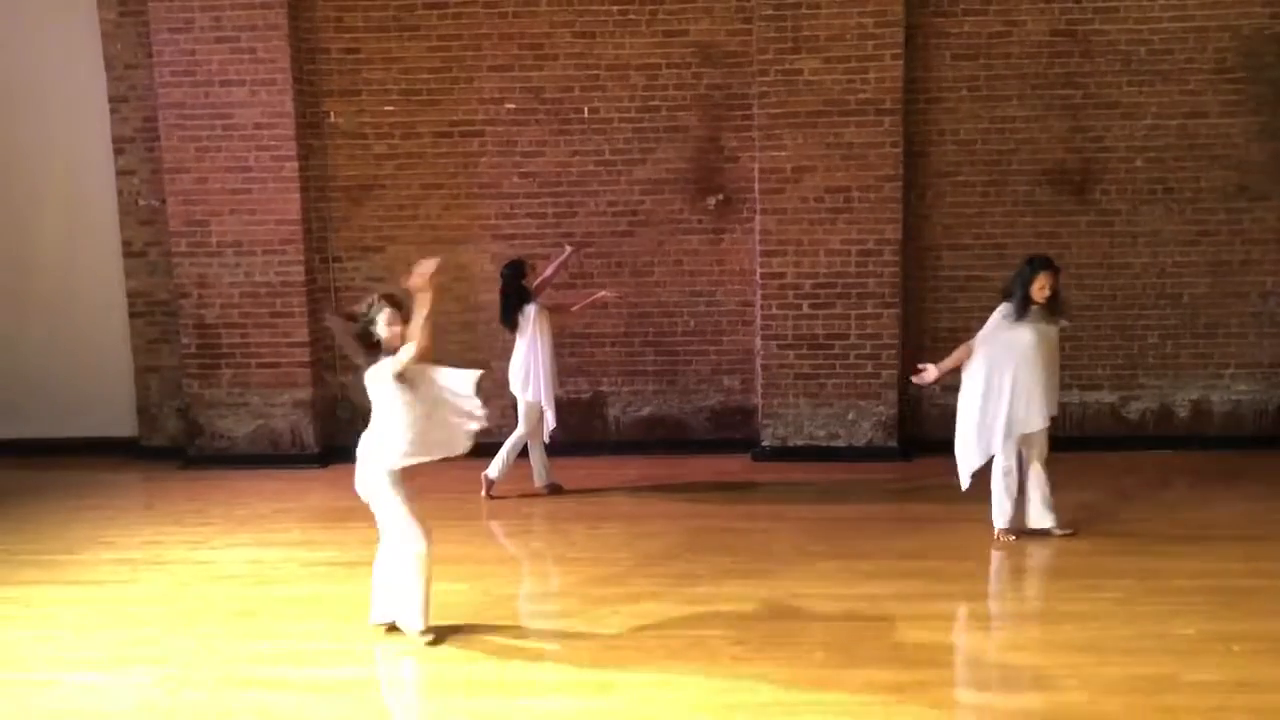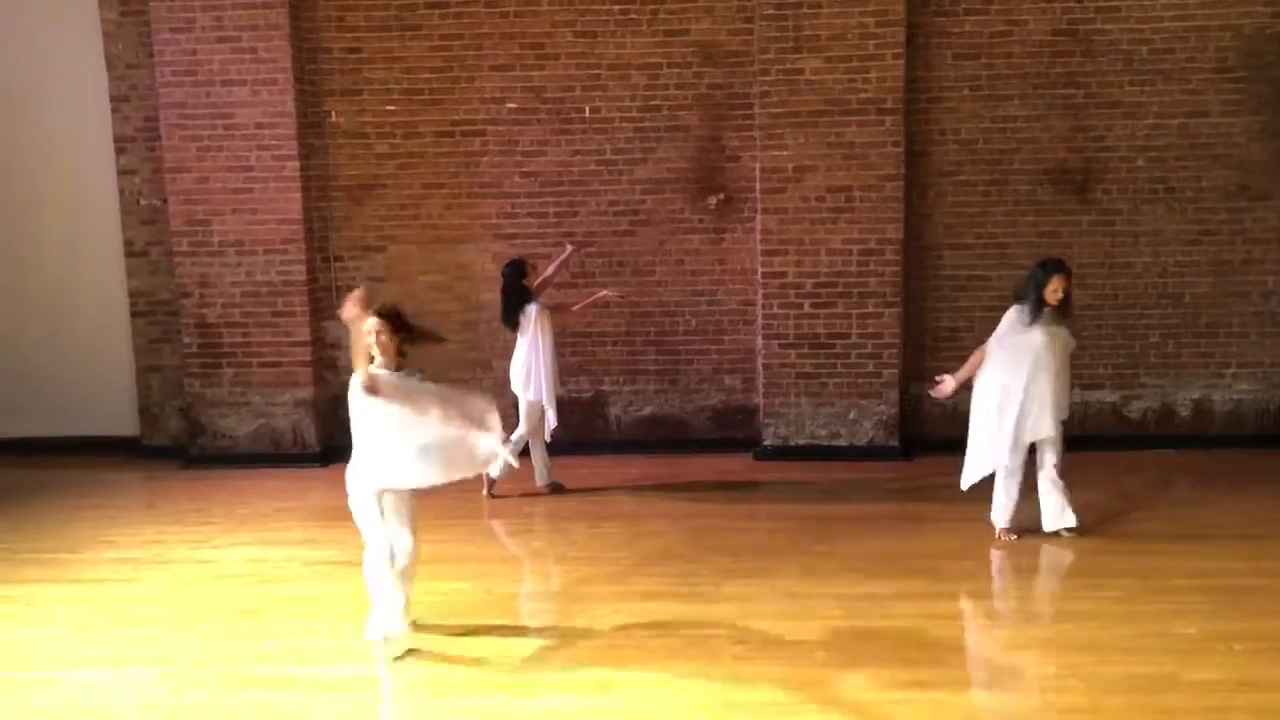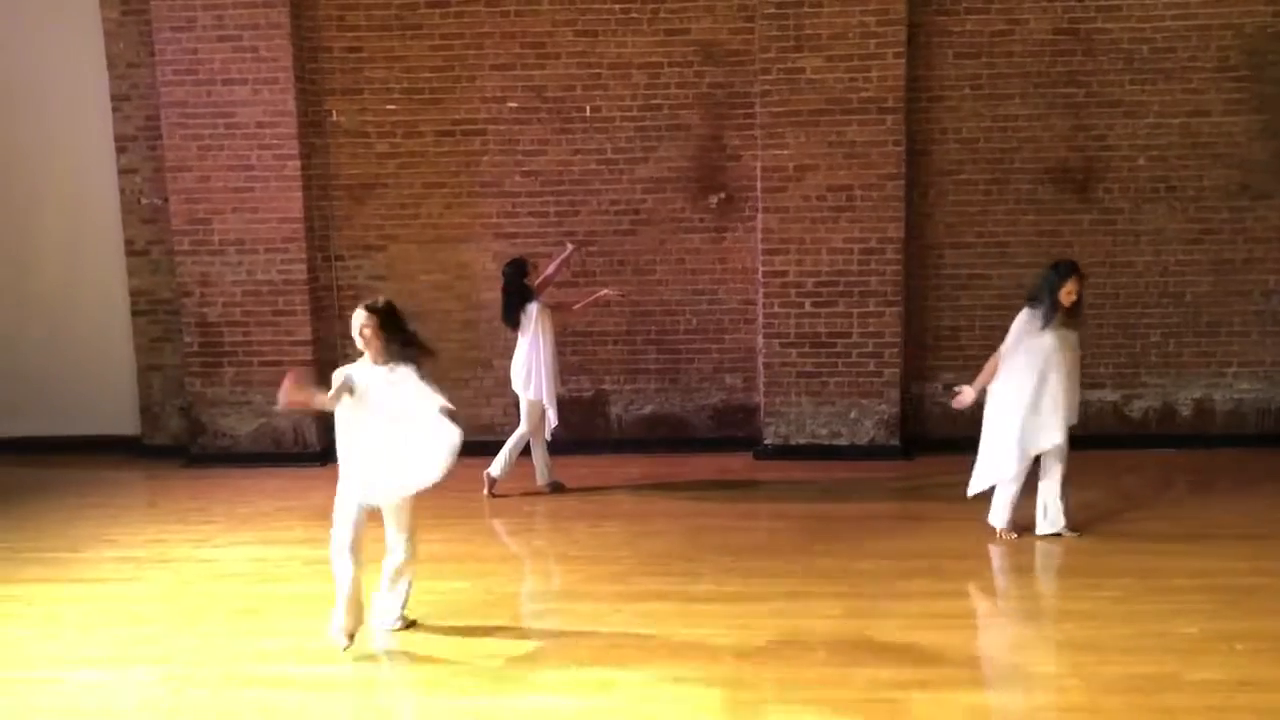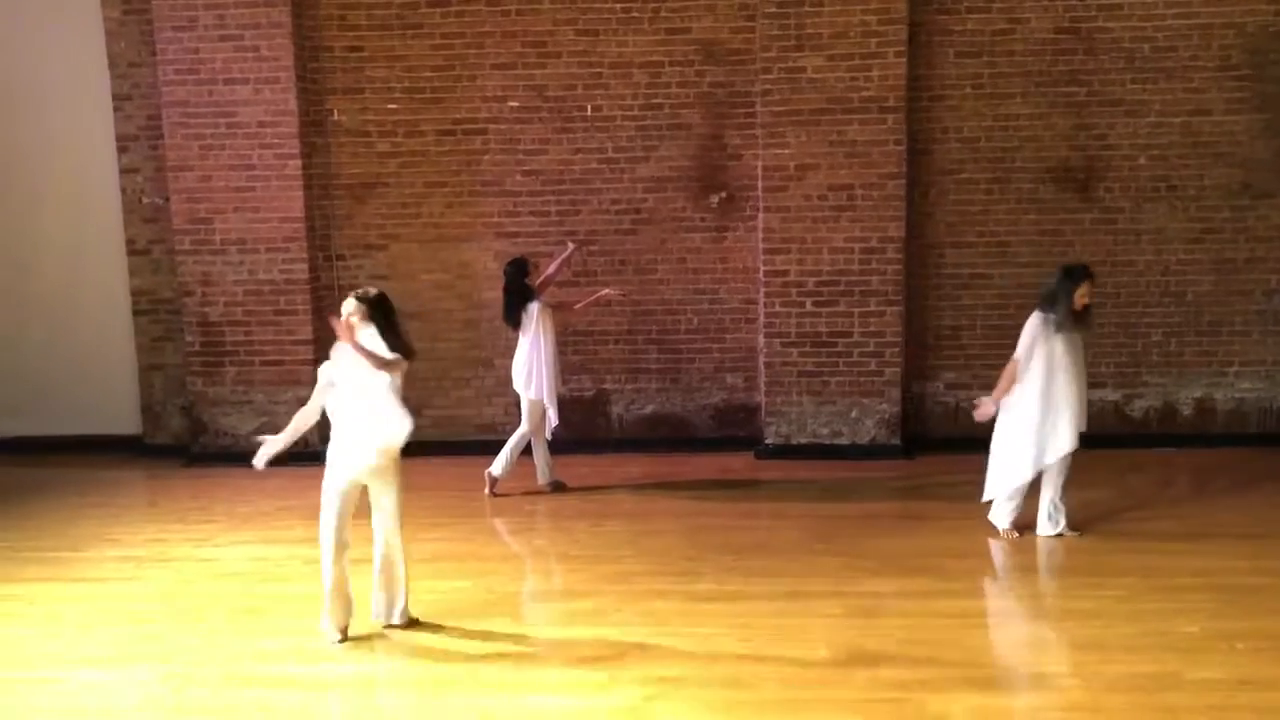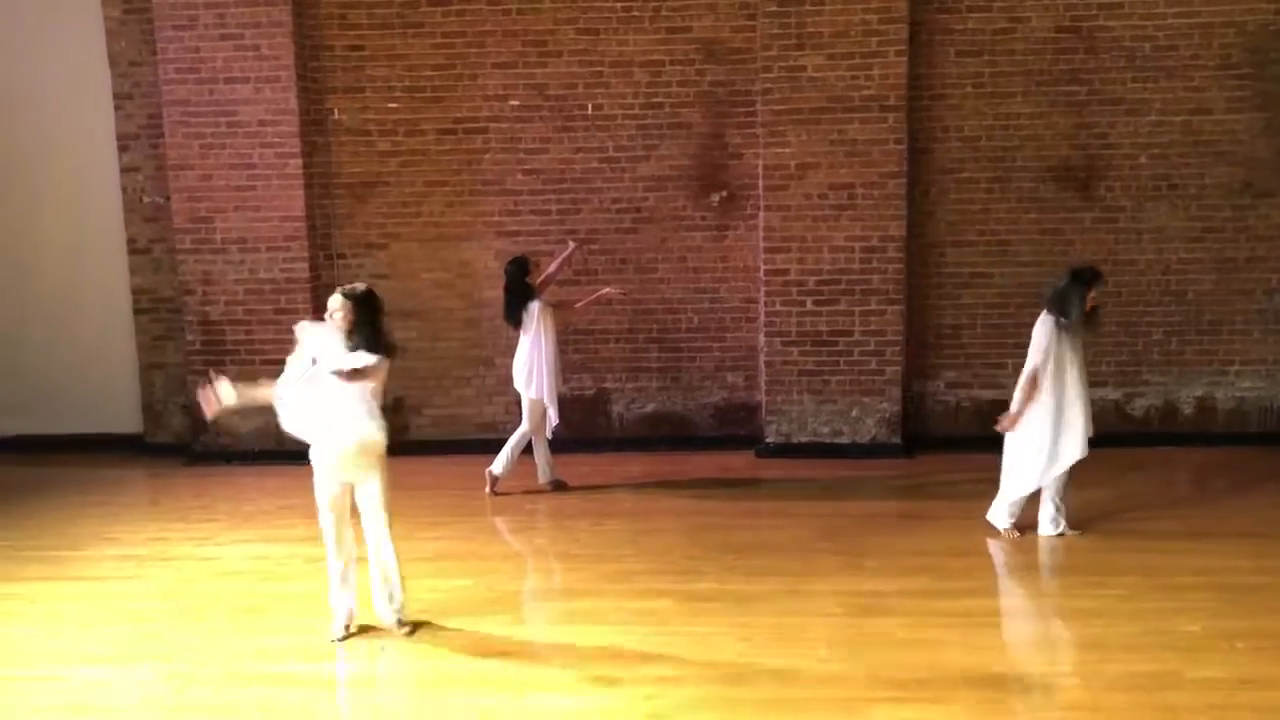
dt=0.1s
person 1, frame 1
left shoulder: (395, 365)
right shoulder: (385, 367)
right elbow: (417, 346)
right wrist: (423, 296)
left hip: (381, 466)
right hip: (381, 468)
left knee: (392, 541)
right knee: (412, 542)
left ankle: (386, 613)
right ankle: (411, 619)
person 1, frame 2
left shoulder: (408, 378)
right shoulder: (366, 379)
left elbow: (443, 410)
right elbow: (362, 369)
right wrist: (355, 324)
left hip: (397, 480)
right hip: (366, 478)
left knee: (405, 551)
right knee: (380, 553)
left ankle: (383, 621)
right ankle: (388, 628)
person 1, frame 3
left shoulder: (406, 373)
right shoulder: (348, 375)
left elbow: (429, 402)
right elbow: (331, 401)
right wrist: (303, 396)
left hip: (399, 477)
right hip: (356, 474)
left knee: (401, 551)
right knee: (344, 550)
left ankle: (390, 614)
right ankle: (344, 623)
person 1, frame 4
left shoulder: (392, 361)
right shoulder: (332, 367)
left elbow: (382, 368)
right elbow: (312, 410)
left wrist: (355, 347)
right wrist: (279, 440)
left hip: (383, 462)
right hip: (341, 462)
left knee: (389, 538)
right knee: (332, 539)
left ankle: (392, 611)
right ankle: (336, 617)
person 1, frame 5
left shoulder: (375, 361)
right shoulder: (314, 356)
left elbow: (352, 376)
right elbow: (279, 390)
left wrist: (322, 372)
right wrist: (235, 394)
left hip: (366, 458)
right hip: (325, 458)
left knee: (379, 534)
right knee: (335, 540)
left ankle: (392, 610)
right ankle: (343, 614)
person 2, frame 1
left shoulder: (1048, 316)
right shoulder: (1008, 313)
right elbow: (974, 345)
right wrist: (940, 368)
left hip: (1038, 401)
right hip: (1010, 400)
left knee: (1037, 459)
right knee: (1007, 460)
left ankle: (1042, 518)
right ankle: (1002, 521)
person 2, frame 2
left shoulder: (1058, 318)
right shoulder: (1019, 315)
right elbow: (987, 351)
right wrist: (956, 379)
left hip: (1049, 404)
right hip: (1020, 403)
left knee: (1051, 461)
right knee: (1012, 460)
left ankle: (1057, 520)
right ankle: (1002, 521)
person 2, frame 3
left shoulder: (1066, 320)
right shoulder: (1031, 318)
right elbow: (1002, 355)
right wrist: (975, 388)
left hip: (1057, 407)
right hip: (1029, 406)
left knee: (1055, 464)
right knee: (1017, 464)
left ankle: (1051, 522)
right ankle: (1000, 519)
person 2, frame 4
left shoulder: (1070, 322)
right shoulder: (1040, 322)
right elbow: (1015, 363)
right wrist: (995, 398)
left hip: (1061, 407)
right hip: (1037, 407)
left knee: (1058, 464)
right knee: (1026, 463)
left ankle: (1052, 523)
right ankle: (1001, 518)
person 2, frame 5
left shoulder: (1070, 322)
right shoulder: (1050, 324)
right elbow: (1034, 370)
right wrist: (1017, 410)
left hip: (1064, 407)
right hip: (1043, 408)
left knee: (1060, 466)
right knee: (1036, 465)
left ankle: (1052, 523)
right ankle: (1002, 517)
person 3, frame 1
left shoulder: (532, 305)
right shoulder: (528, 303)
left elbow: (567, 310)
right elbow: (549, 275)
left wrist: (597, 297)
right wrist: (568, 254)
left hip: (533, 372)
right hip: (528, 373)
left knee: (535, 430)
right knee: (525, 430)
left ankle: (544, 480)
right ankle: (491, 474)
person 3, frame 2
left shoulder: (534, 305)
right shoulder: (529, 302)
left elbow: (569, 309)
right elbow: (550, 274)
left wrist: (598, 297)
right wrist: (569, 253)
left hip: (534, 372)
right hip: (530, 373)
left knee: (537, 429)
right knee: (526, 429)
left ankle: (545, 479)
right ankle: (492, 474)
person 3, frame 3
left shoulder: (535, 304)
right shoulder: (529, 301)
left elbow: (570, 309)
right elbow: (551, 273)
left wrist: (599, 296)
right wrist: (569, 252)
left hip: (535, 371)
right hip: (530, 372)
left knee: (537, 429)
right knee: (527, 428)
left ankle: (545, 479)
right ankle: (493, 473)
person 3, frame 4
left shoulder: (536, 304)
right shoulder: (530, 301)
left elbow: (571, 308)
right elbow: (551, 273)
left wrist: (601, 295)
right wrist: (571, 251)
left hip: (536, 371)
right hip: (532, 371)
left knee: (539, 428)
right knee: (528, 428)
left ankle: (546, 478)
right ankle: (494, 472)
person 3, frame 5
left shoulder: (537, 303)
right shoulder: (531, 300)
left elbow: (572, 308)
right elbow: (553, 272)
left wrist: (602, 294)
right wrist: (571, 250)
left hip: (537, 370)
right hip: (532, 370)
left knee: (539, 427)
right knee: (529, 427)
left ankle: (547, 477)
right ankle: (495, 471)
